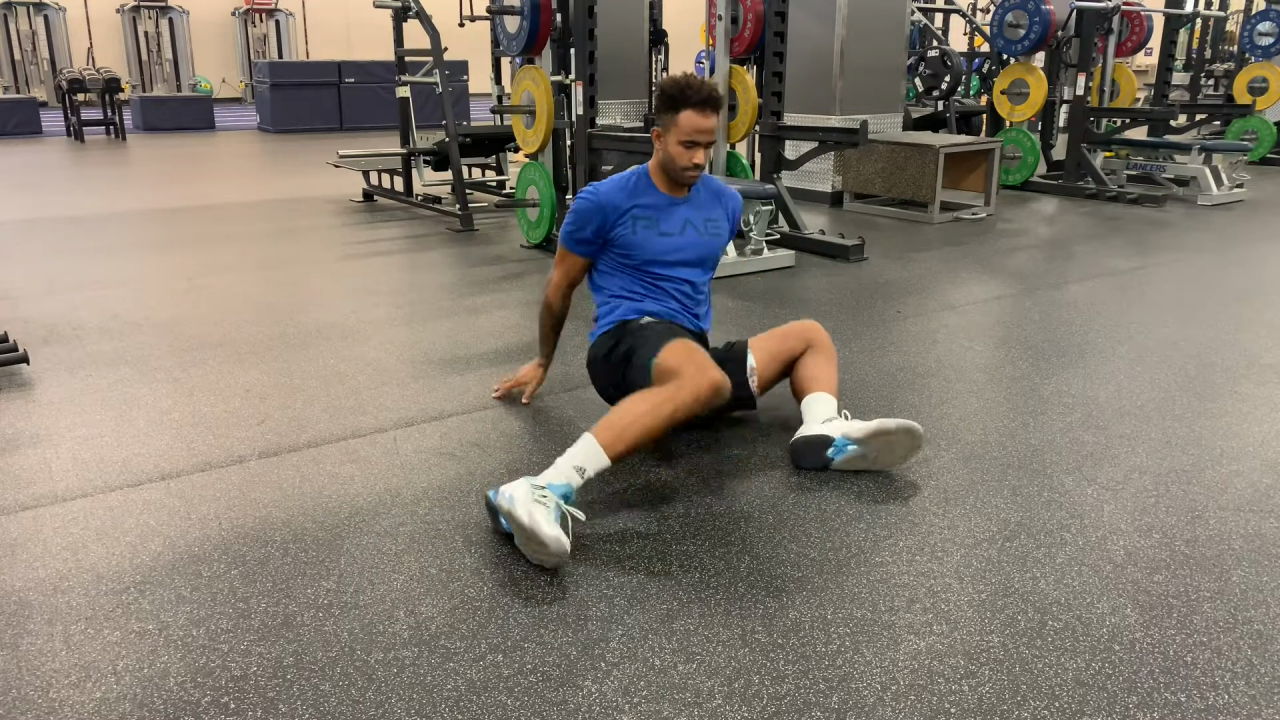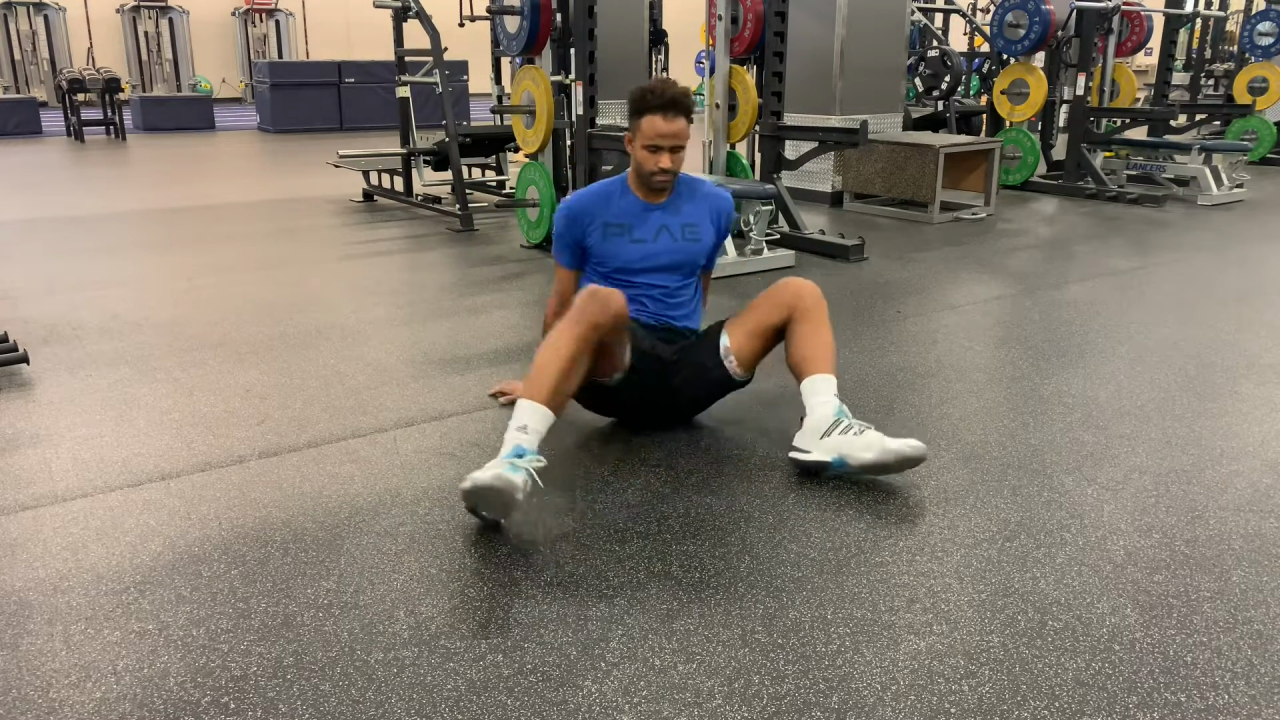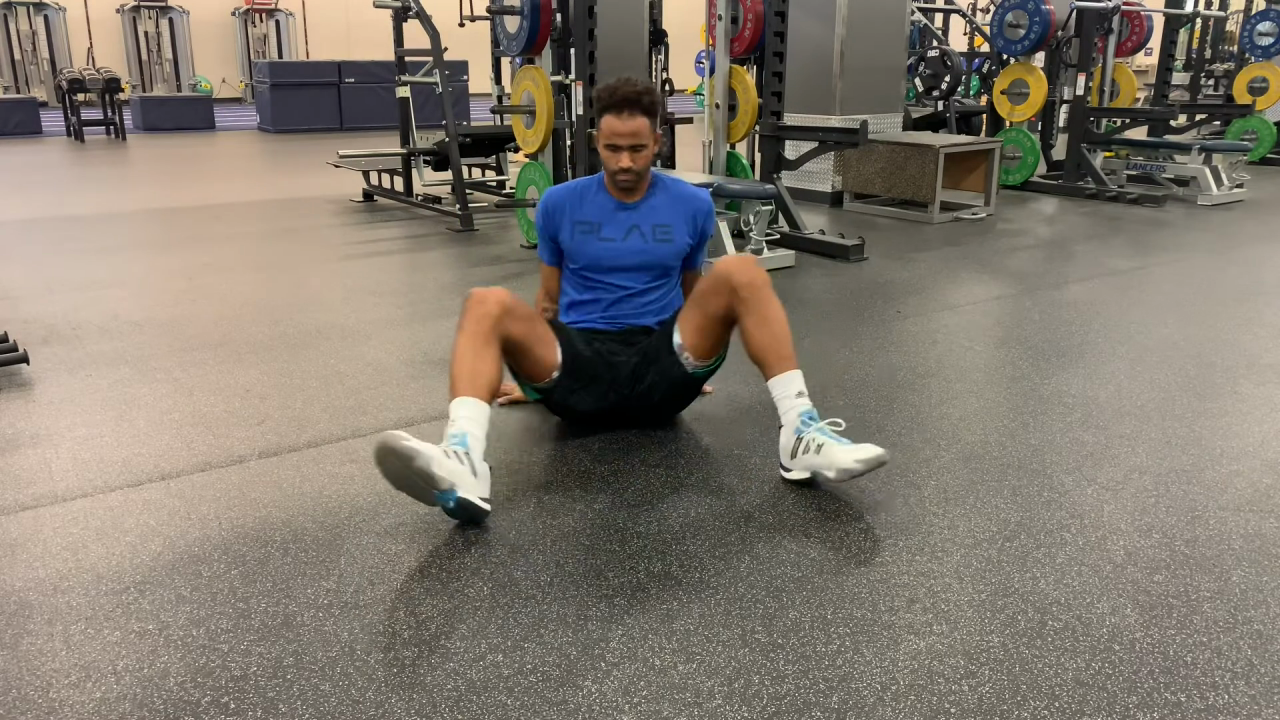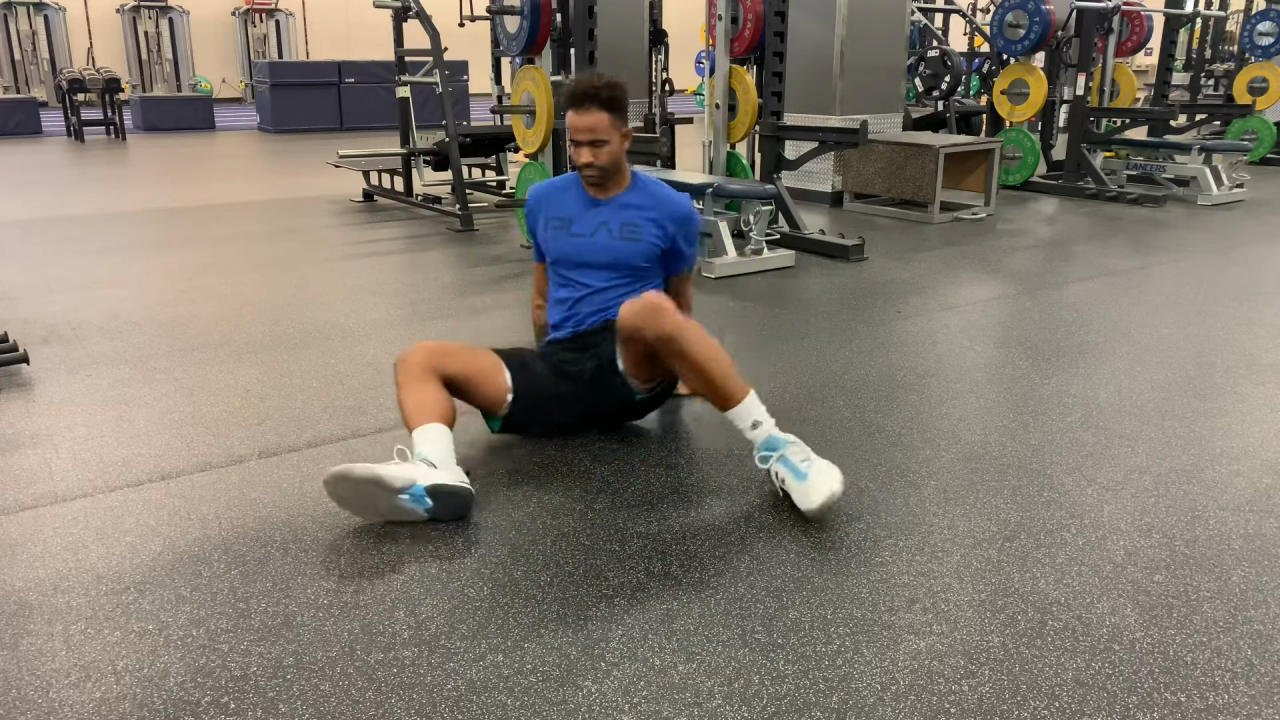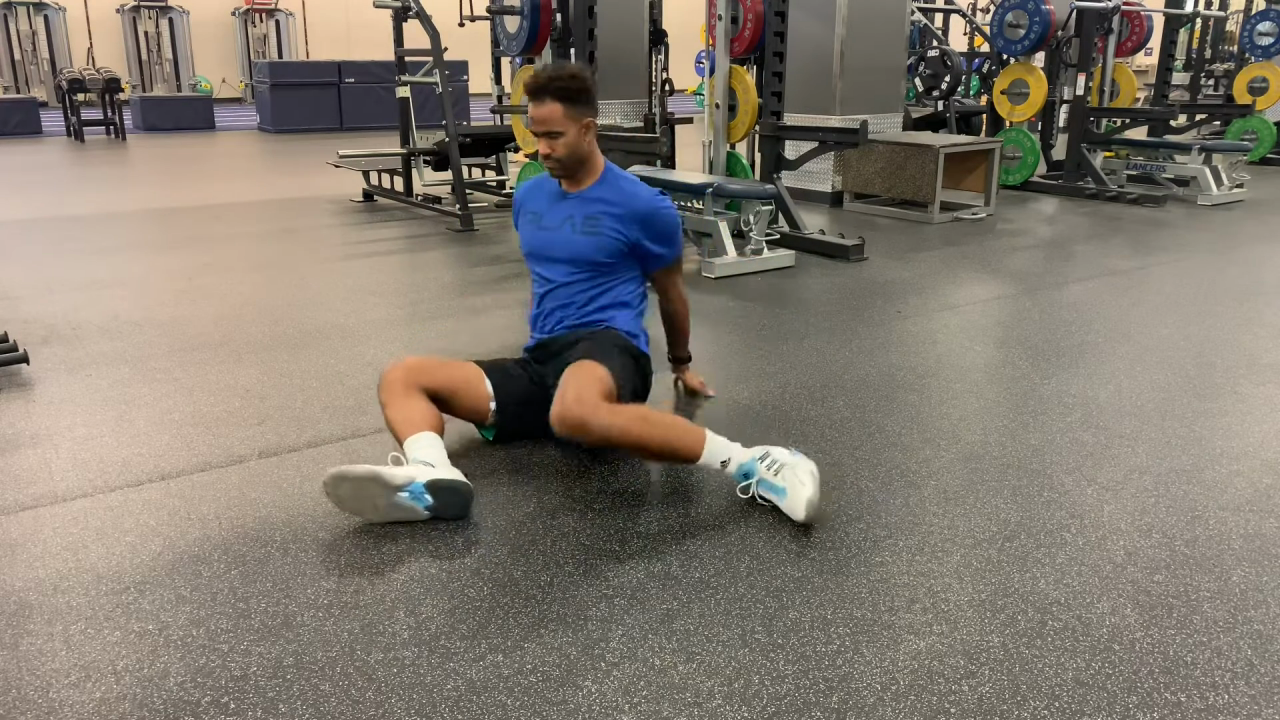
dt=0.3s
person 1, frame 1
left shoulder: (724, 202)
right shoulder: (605, 201)
right elbow: (561, 285)
right wrist: (542, 363)
left hip: (687, 353)
right hip: (627, 350)
left knee: (811, 336)
right knee: (706, 380)
left ankle: (826, 433)
right ankle: (545, 492)
person 1, frame 2
left shoulder: (714, 206)
right shoulder: (583, 209)
right elbow: (562, 303)
right wrist: (541, 380)
left hip: (680, 368)
right hip: (607, 372)
left knee: (801, 294)
right knee: (599, 302)
left ankle: (825, 432)
right ankle: (514, 463)
person 1, frame 3
left shoulder: (691, 206)
right shoulder: (560, 205)
left wrist: (693, 366)
right wrist: (544, 370)
left hip: (662, 367)
right hip: (586, 365)
left knee: (738, 271)
right knee: (485, 304)
left ankle: (804, 435)
right ankle: (463, 468)
person 1, frame 4
left shoulder: (671, 211)
right shoulder: (543, 201)
left elbow: (679, 299)
left wrist: (675, 367)
left hip: (631, 371)
right hip: (560, 368)
left knee: (646, 310)
right knee: (418, 362)
left ankle: (776, 448)
right ankle: (436, 478)
person 1, frame 5
left shoulder: (642, 206)
right shoulder: (528, 198)
left elbow: (671, 293)
left wrist: (681, 365)
left hip: (606, 351)
right hip: (540, 361)
left knee: (575, 413)
right knee: (399, 380)
left ankle: (751, 466)
right ankle: (431, 481)
